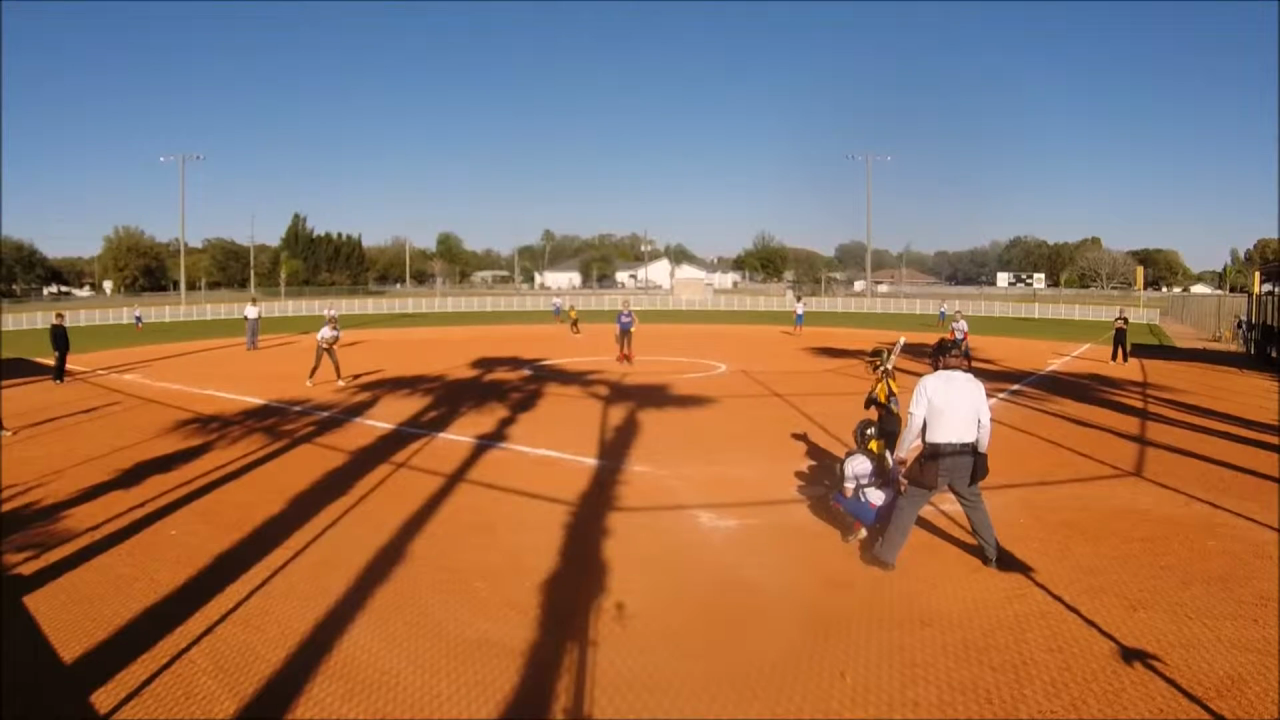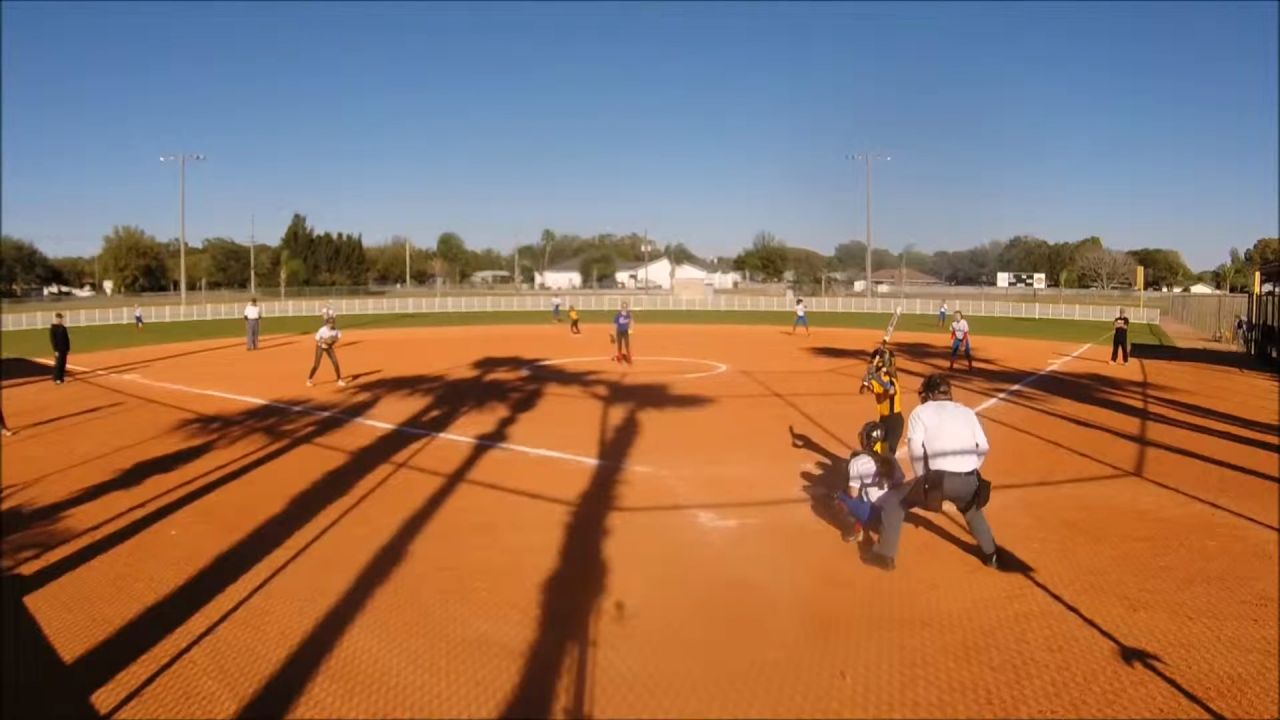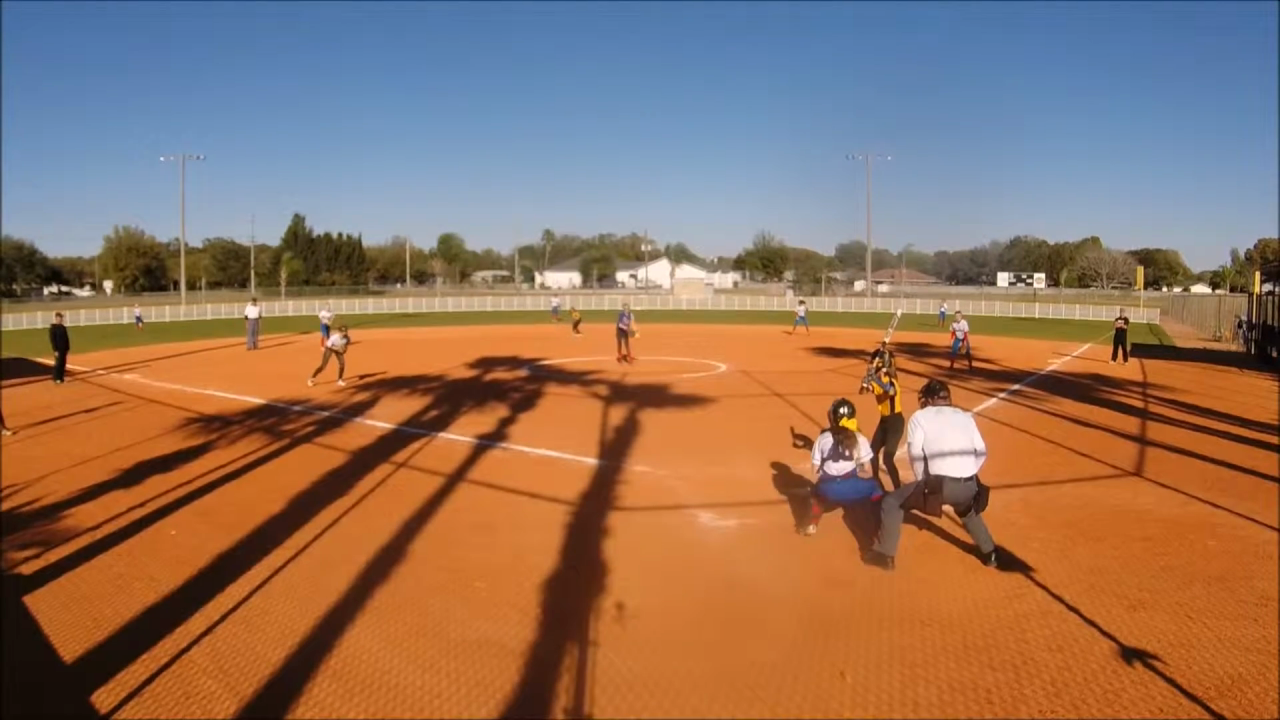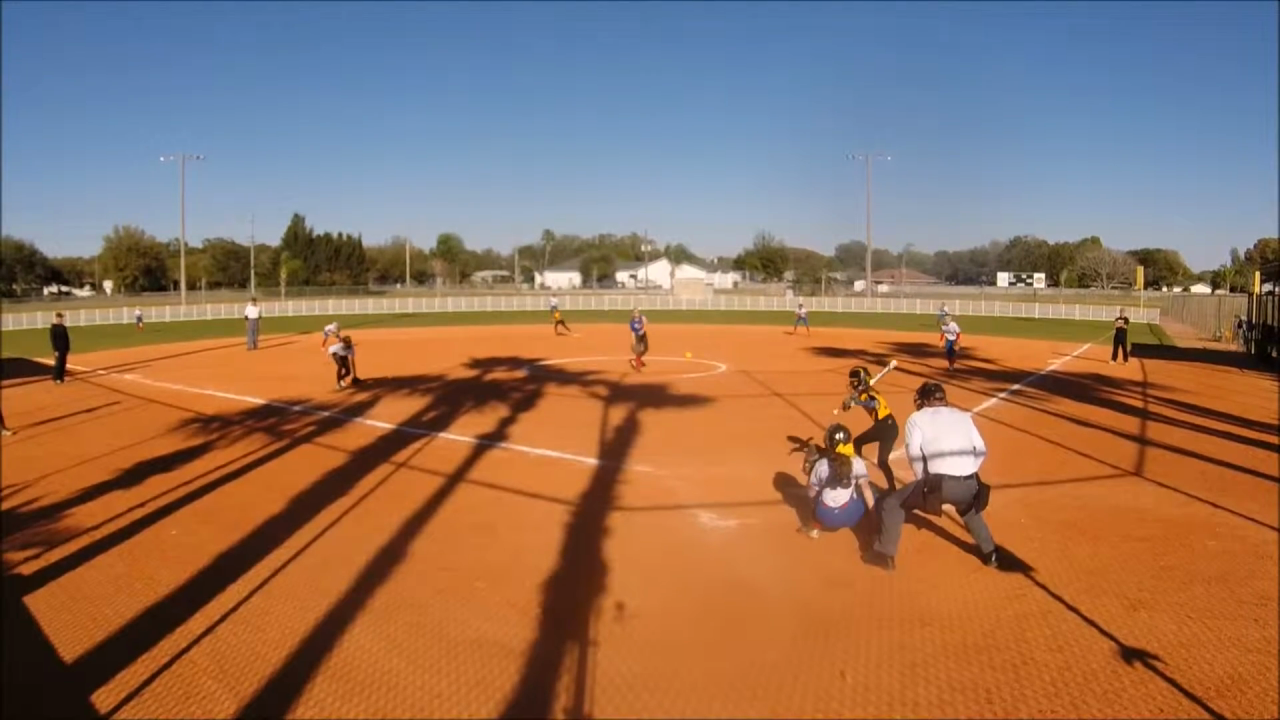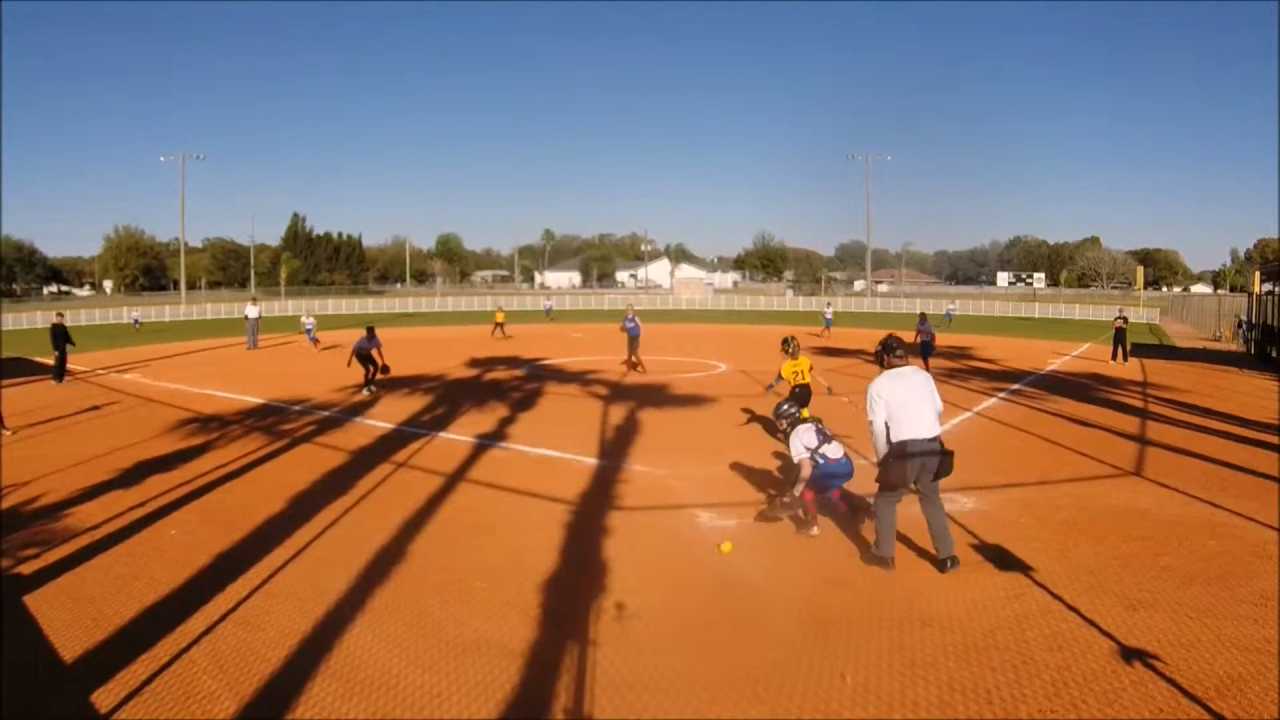
dt=1s
person 1, frame 1
left shoulder: (928, 382)
right shoulder: (976, 385)
left elbow: (914, 422)
right elbow: (985, 424)
left wrist: (900, 452)
right wrist: (979, 455)
left hip: (936, 455)
right hip: (966, 456)
left knee: (907, 504)
right knee: (974, 504)
left ankle: (884, 556)
right ankle: (993, 554)
person 1, frame 2
left shoulder: (921, 411)
right shoulder: (967, 412)
left elbow: (915, 448)
right elbow: (983, 448)
left wrist: (923, 478)
left hip: (940, 479)
right hip: (969, 481)
left knee: (891, 501)
right knee: (971, 507)
left ankle: (884, 555)
right ankle: (991, 555)
person 1, frame 3
left shoulder: (920, 416)
right shoulder: (966, 417)
left elbow: (915, 452)
right elbow: (981, 452)
left wrist: (923, 481)
left hip: (939, 484)
right hip: (969, 486)
left knee: (891, 502)
right knee: (968, 510)
left ankle: (884, 555)
right ankle: (989, 554)
person 1, frame 4
left shoulder: (917, 418)
right shoulder: (963, 416)
left elbow: (913, 453)
right elbow: (981, 450)
left wrist: (924, 481)
left hip: (939, 483)
right hip: (968, 484)
left knee: (891, 503)
right knee: (969, 508)
left ankle: (884, 554)
right ankle: (990, 553)
person 1, frame 5
left shoulder: (878, 384)
right shoulder: (924, 376)
left elbow: (878, 426)
right elbow: (938, 409)
left wrist: (883, 457)
left hip: (904, 450)
right hip: (933, 448)
left knee: (885, 501)
right knee: (932, 501)
left ankle: (884, 554)
right ankle: (947, 556)
